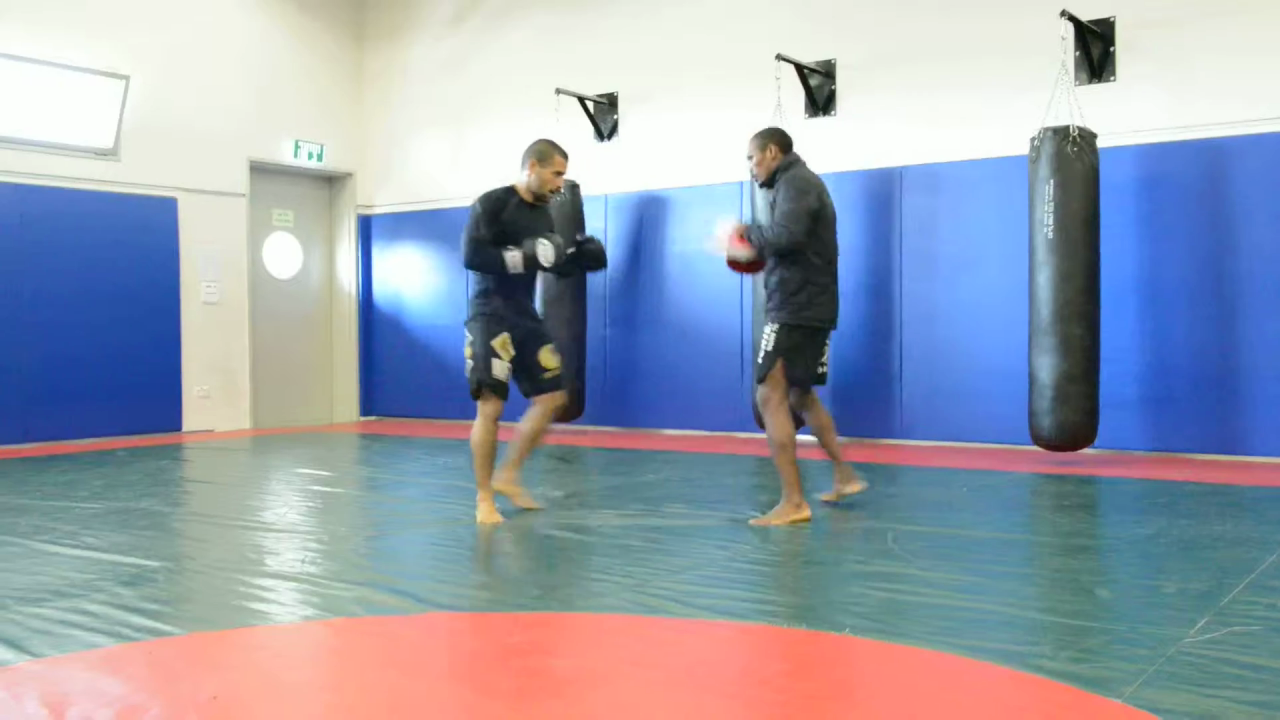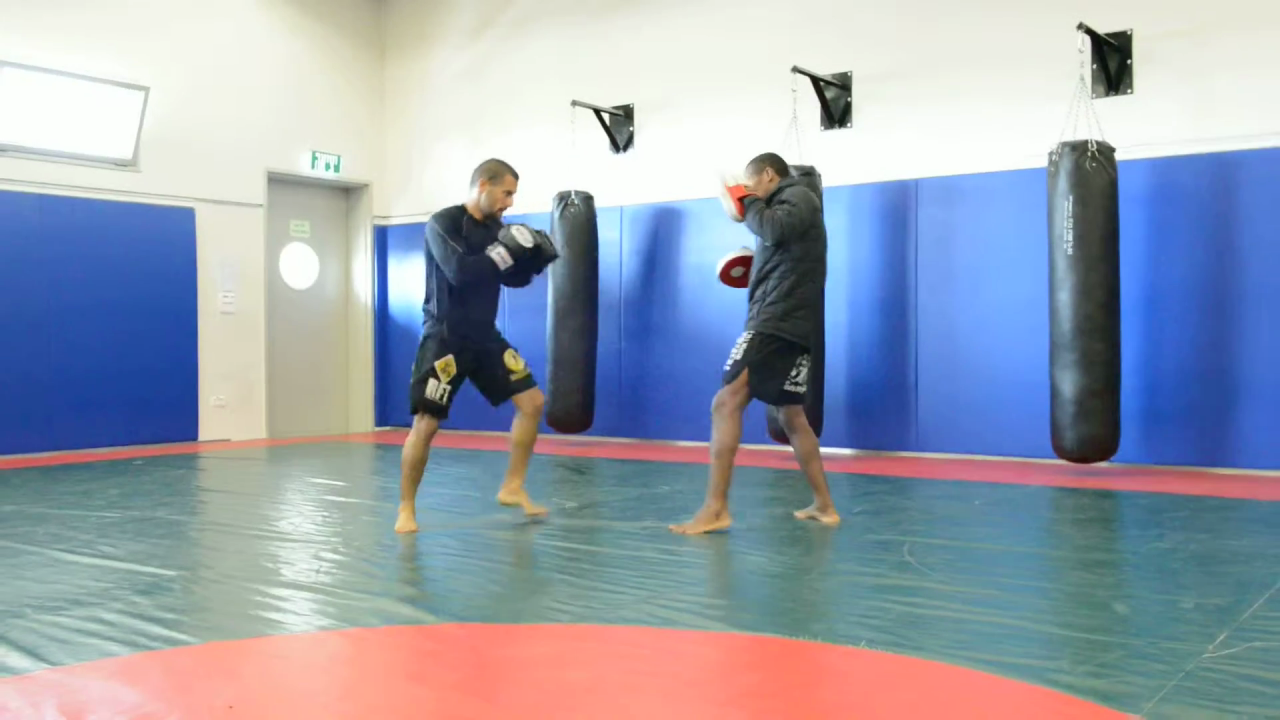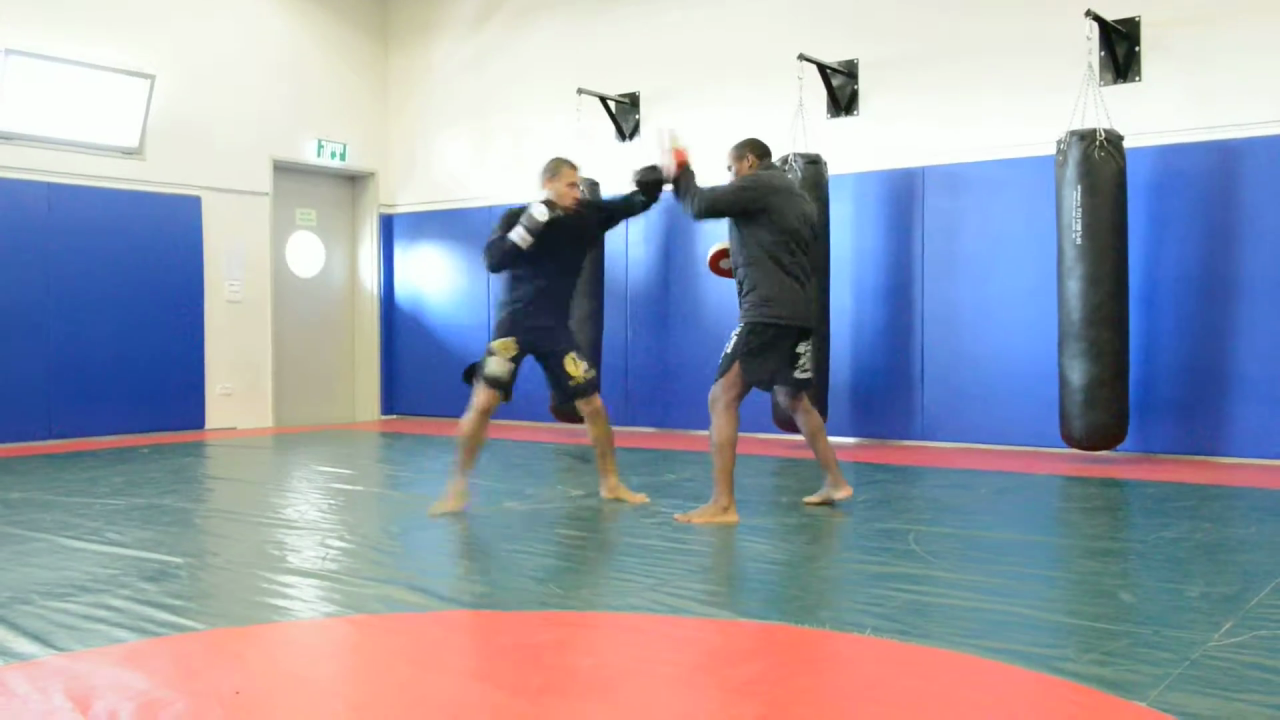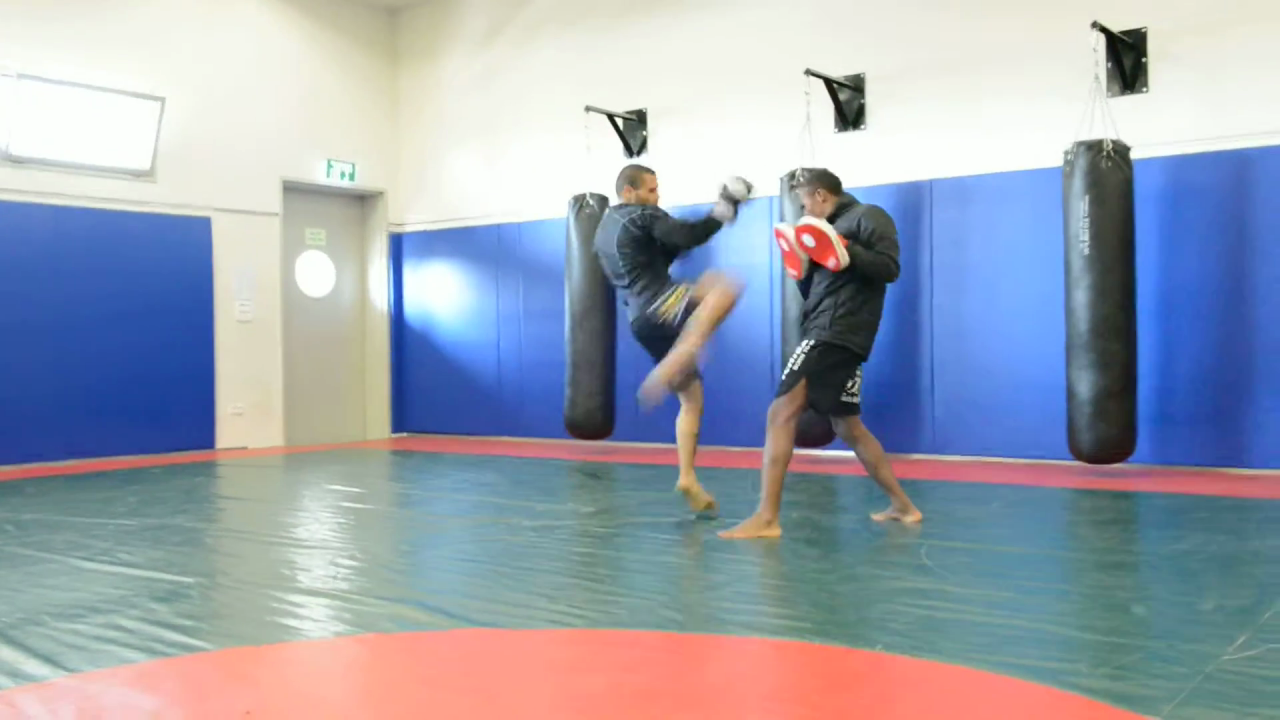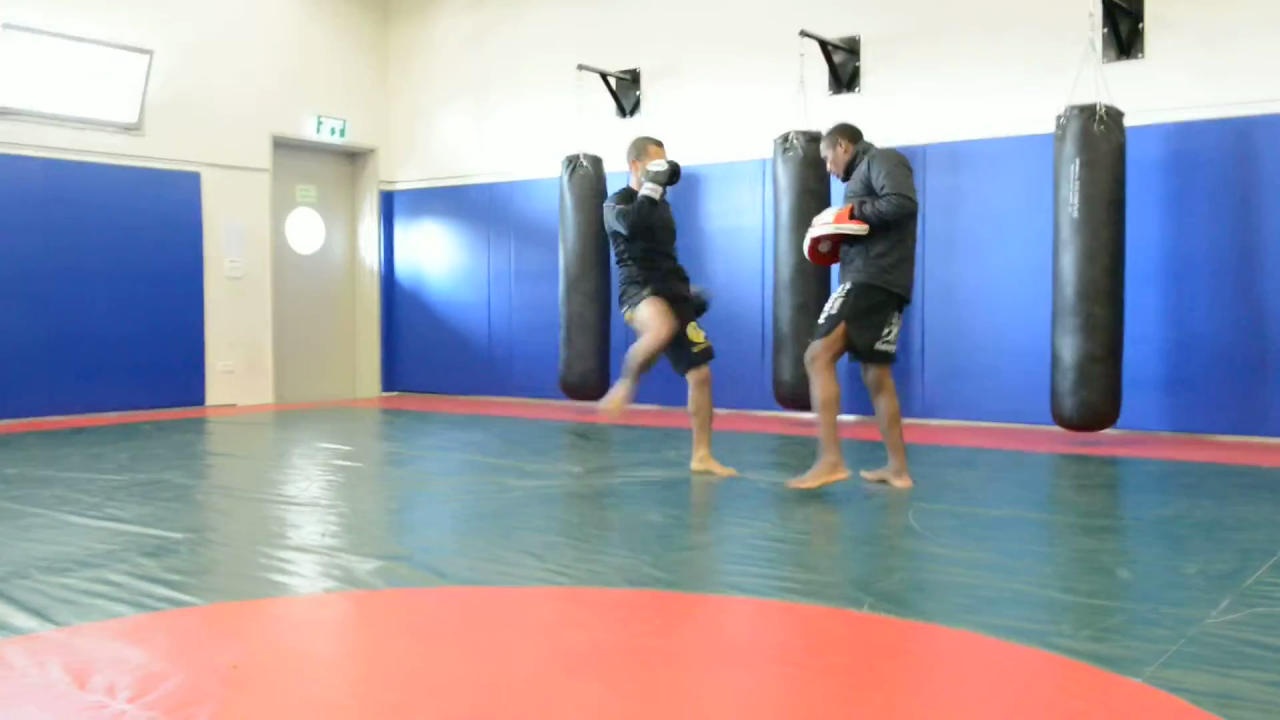
dt=0.5s
person 1, frame 1
left shoulder: (797, 184)
right shoulder: (800, 183)
left elbow: (789, 239)
left wrist: (748, 235)
right wrist: (759, 248)
left hip: (795, 310)
right hip: (813, 308)
left knee: (770, 397)
right knee: (802, 396)
left ankle: (793, 502)
right ankle: (844, 475)
person 1, frame 2
left shoulder: (799, 197)
right shoulder: (790, 204)
left elbow: (775, 231)
left wrist: (748, 205)
right wrist: (755, 272)
left hip: (776, 323)
right hip: (793, 326)
left knee: (726, 403)
right knee: (791, 415)
left ankle: (715, 510)
right ankle: (824, 505)
person 1, frame 3
left shoulder: (757, 183)
right shoulder: (798, 196)
left elbow: (699, 205)
left wrist: (681, 173)
left hip: (766, 313)
right hip: (799, 314)
left knee: (722, 399)
right knee: (796, 399)
left ankle: (722, 504)
right ankle: (835, 482)
person 1, frame 4
left shoulder: (868, 217)
right shoulder: (826, 230)
left elbow: (889, 268)
right elbow: (816, 293)
left wrist: (846, 253)
right wrist: (802, 264)
left hip: (835, 335)
right hip: (829, 335)
left knee: (781, 414)
right knee: (849, 425)
left ankle: (766, 518)
right ankle: (902, 505)
person 1, frame 5
left shoulder: (883, 159)
right shoulder: (865, 171)
left elbow: (903, 204)
left wrist: (855, 211)
right wrist: (843, 243)
left hip: (870, 280)
right hip: (886, 283)
left knee: (818, 357)
right knee: (877, 377)
left ankle: (831, 460)
right ankle: (897, 468)
person 2, frame 1
left shoulder: (543, 211)
right shoulder: (492, 203)
left elbow: (556, 264)
right elbow: (472, 256)
left wrist: (583, 254)
right wrist: (525, 257)
left hip: (526, 319)
right hip: (492, 318)
left knee: (552, 398)
right knee: (491, 409)
left ankle: (508, 477)
right ankle: (484, 498)
person 2, frame 2
left shoulder: (495, 227)
right shoulder: (443, 223)
left elbow: (515, 278)
right elbow: (460, 272)
left wrist: (537, 256)
right wrist: (505, 249)
left hip: (486, 337)
right hip: (445, 338)
left knee: (532, 402)
right knee: (426, 425)
left ankle: (513, 488)
right ankle: (406, 509)
person 2, frame 3
left shoulder: (584, 214)
right shoulder: (514, 217)
left elbow: (631, 204)
right elbow: (493, 261)
left wrist: (652, 184)
right wrist: (527, 226)
left hip: (555, 330)
right hip: (513, 326)
left knee: (594, 407)
right knee: (484, 402)
left ankle: (611, 483)
right ankle: (459, 484)
person 2, frame 4
left shoulder: (605, 229)
right shoulder: (639, 214)
right elbow: (687, 236)
right wrist: (728, 204)
left hip: (645, 317)
right hip: (659, 302)
left knee: (693, 398)
right knee: (724, 290)
left ankle: (688, 479)
right ankle: (676, 363)
person 2, frame 5
left shoulder: (662, 203)
right shoulder: (618, 202)
right elbow: (632, 226)
left wrist: (688, 289)
right wrist: (653, 184)
left hip: (674, 292)
right hip: (641, 290)
left knee: (701, 376)
right knee: (662, 329)
left ankle: (702, 456)
right ankle: (624, 386)
